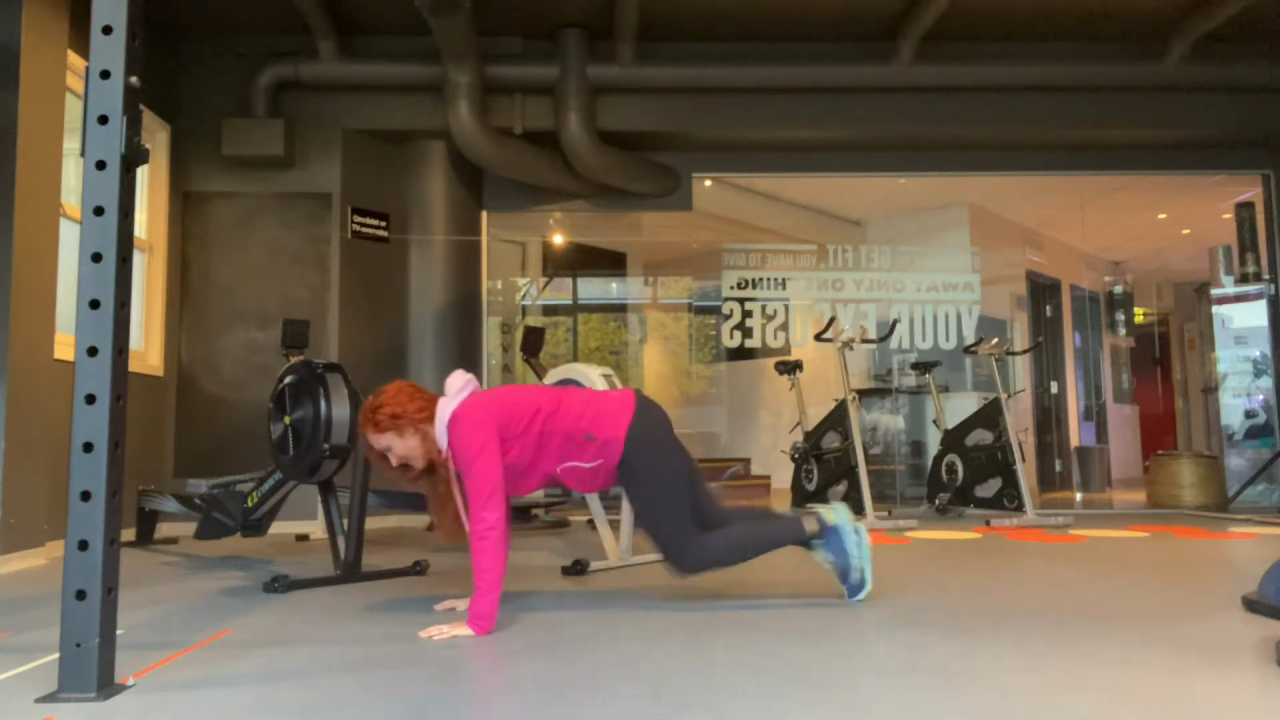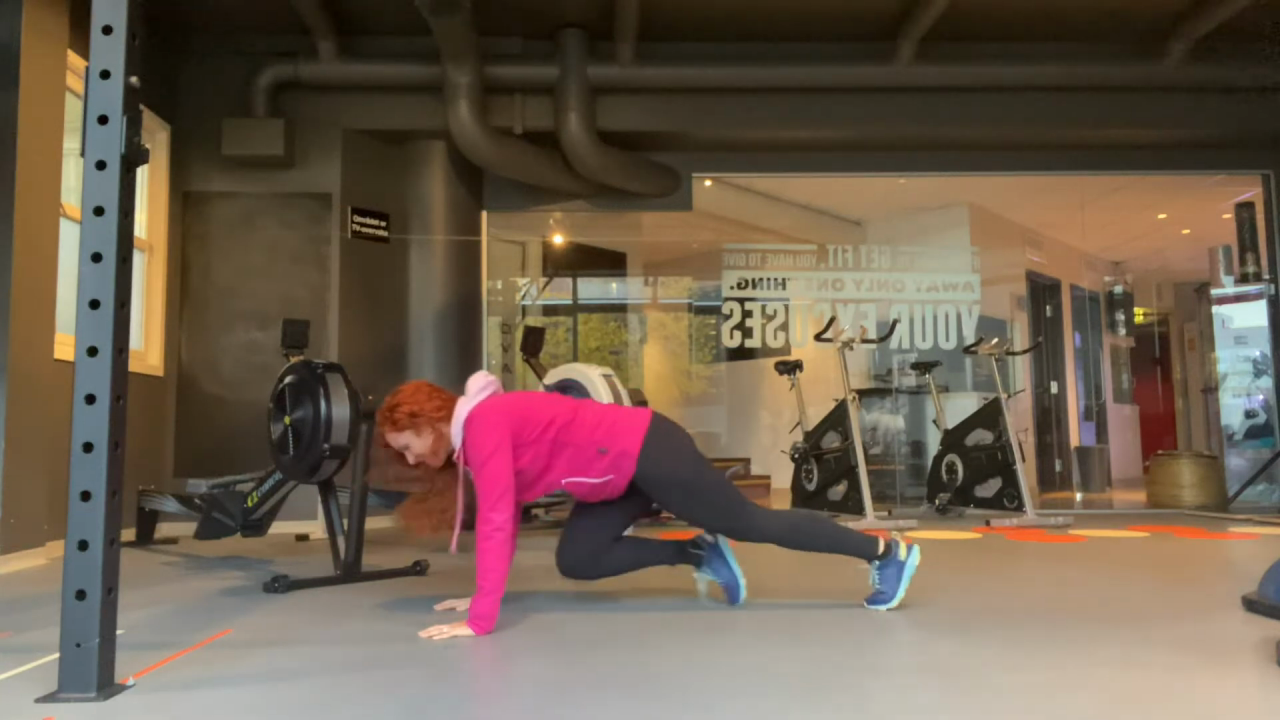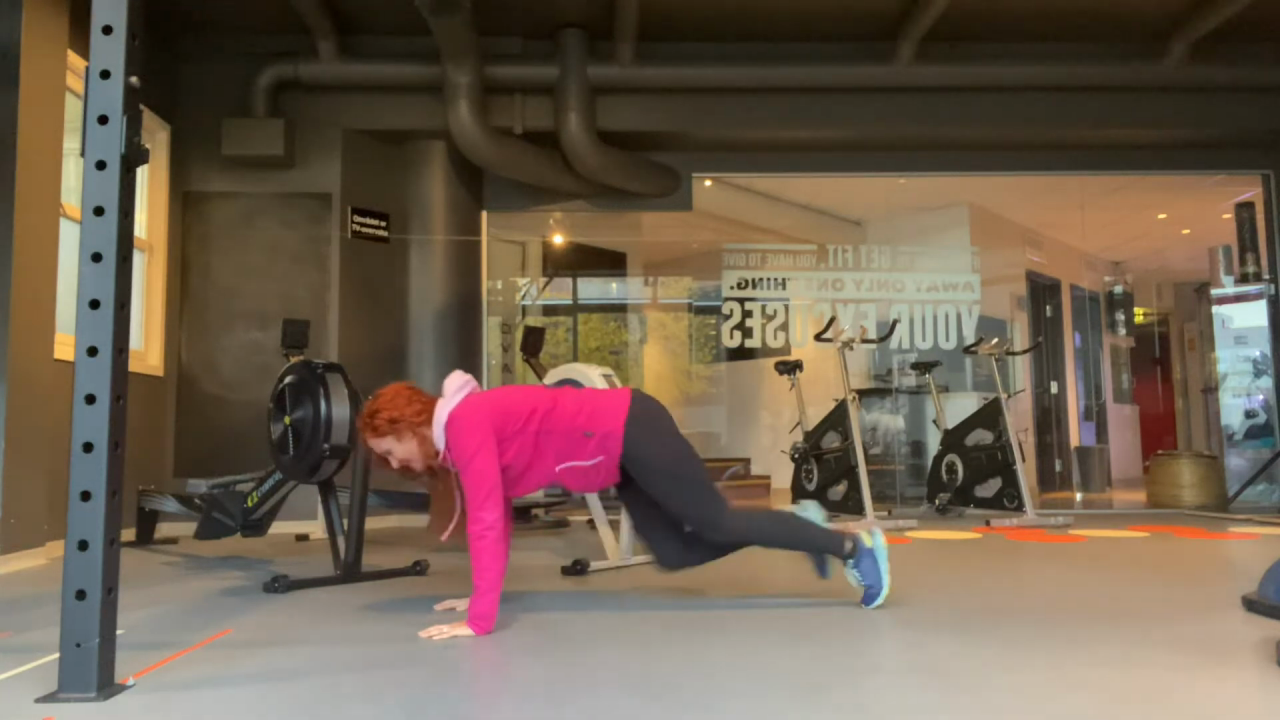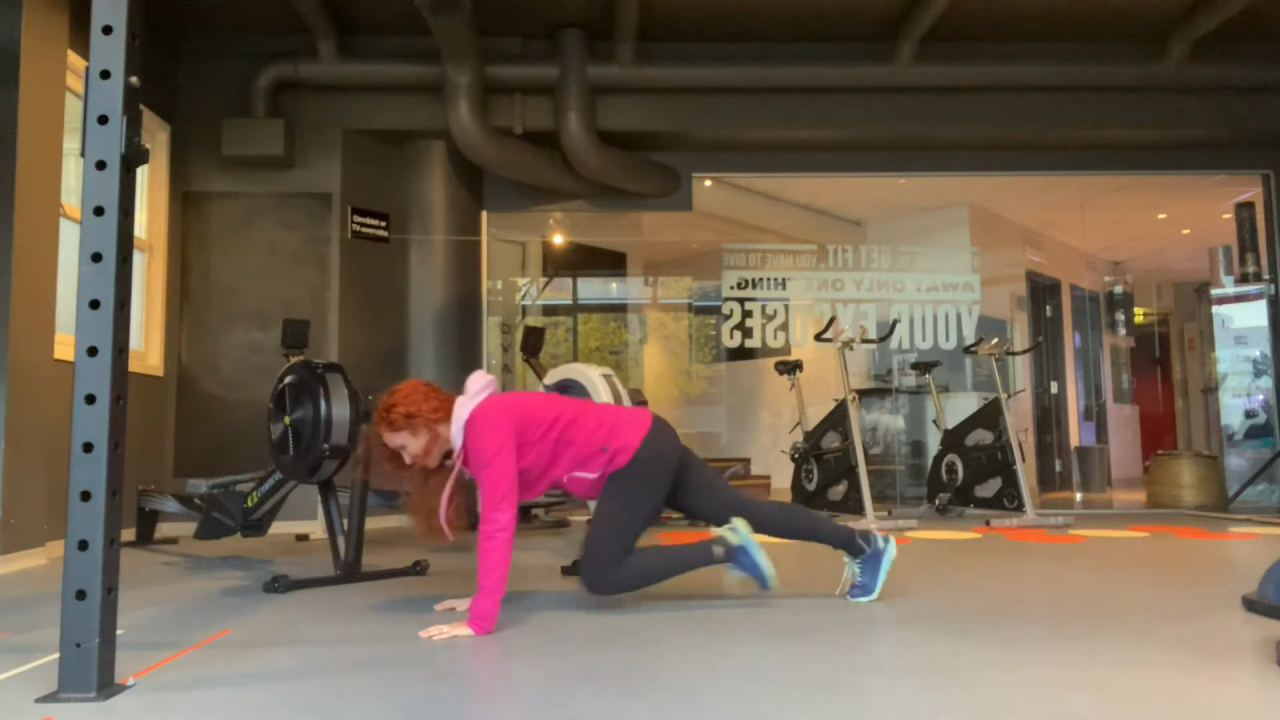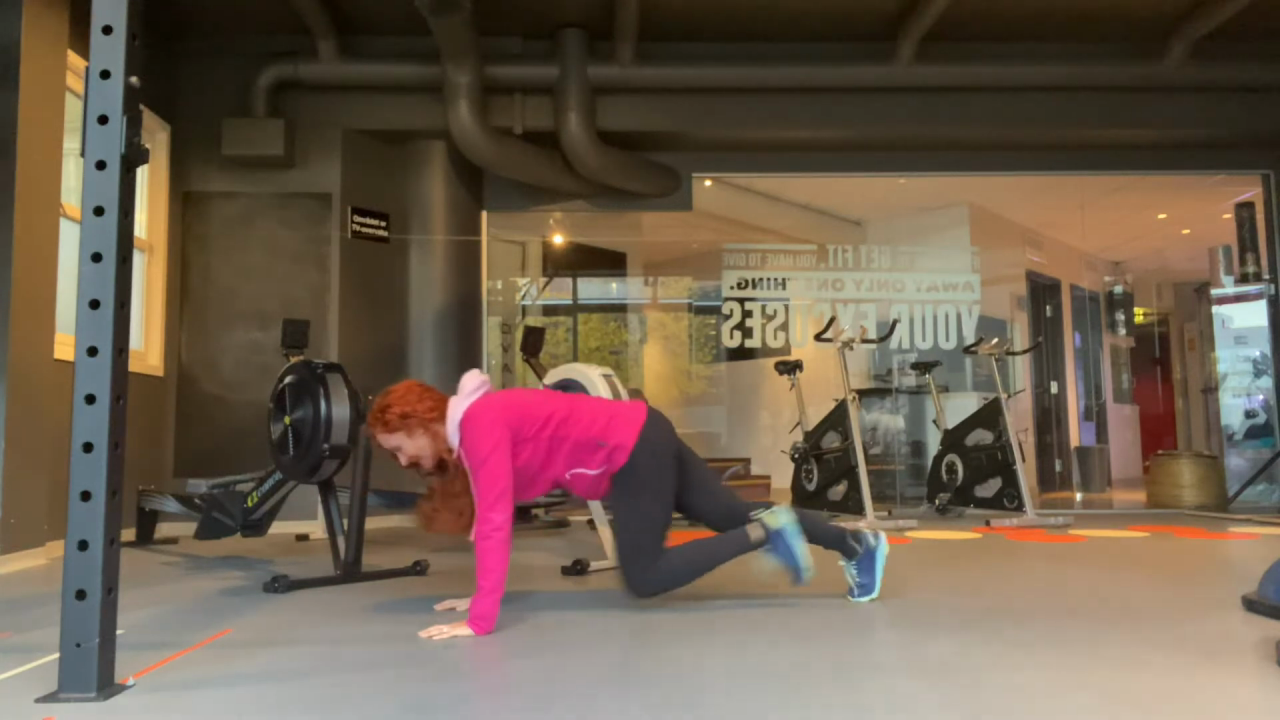
dt=0.2s
person 1, frame 1
left shoulder: (468, 424)
right shoulder: (463, 428)
left elbow: (488, 521)
right elbow: (491, 516)
left wrist: (479, 619)
right wrist: (480, 592)
left hip: (632, 434)
right hip: (626, 434)
left knee: (688, 553)
right knee: (708, 522)
left ankle: (820, 526)
right ankle: (832, 537)
person 1, frame 2
left shoulder: (482, 426)
right shoulder: (483, 430)
left elbow: (495, 523)
right elbow: (505, 516)
left wrist: (480, 619)
right wrist: (485, 593)
left hip: (647, 453)
right hip: (630, 459)
left knee: (750, 523)
right knee: (575, 560)
left ankle: (888, 552)
right ankle: (697, 554)
person 1, frame 3
left shoulder: (465, 425)
right shoulder: (466, 428)
left elbow: (485, 523)
right elbow: (498, 516)
left wrist: (479, 619)
right wrist: (479, 593)
left hip: (633, 430)
right hip: (620, 440)
left knee: (714, 524)
right knee: (674, 554)
left ankle: (855, 545)
right ankle: (800, 524)
person 1, frame 4
left shoulder: (485, 425)
right shoulder: (474, 431)
left elbow: (498, 524)
right elbow: (498, 519)
left wrist: (480, 620)
right wrist: (482, 594)
left hip: (638, 452)
right hip: (635, 450)
left knee: (600, 574)
right knee: (739, 512)
left ankle: (724, 548)
right ankle: (866, 547)
person 1, frame 5
left shoulder: (480, 424)
right shoulder: (468, 431)
left elbow: (494, 523)
right elbow: (495, 515)
left wrist: (480, 619)
right wrist: (480, 594)
left hip: (639, 443)
right hip: (637, 446)
left knee: (644, 580)
right knee: (735, 514)
left ankle: (766, 534)
right ankle: (859, 545)
